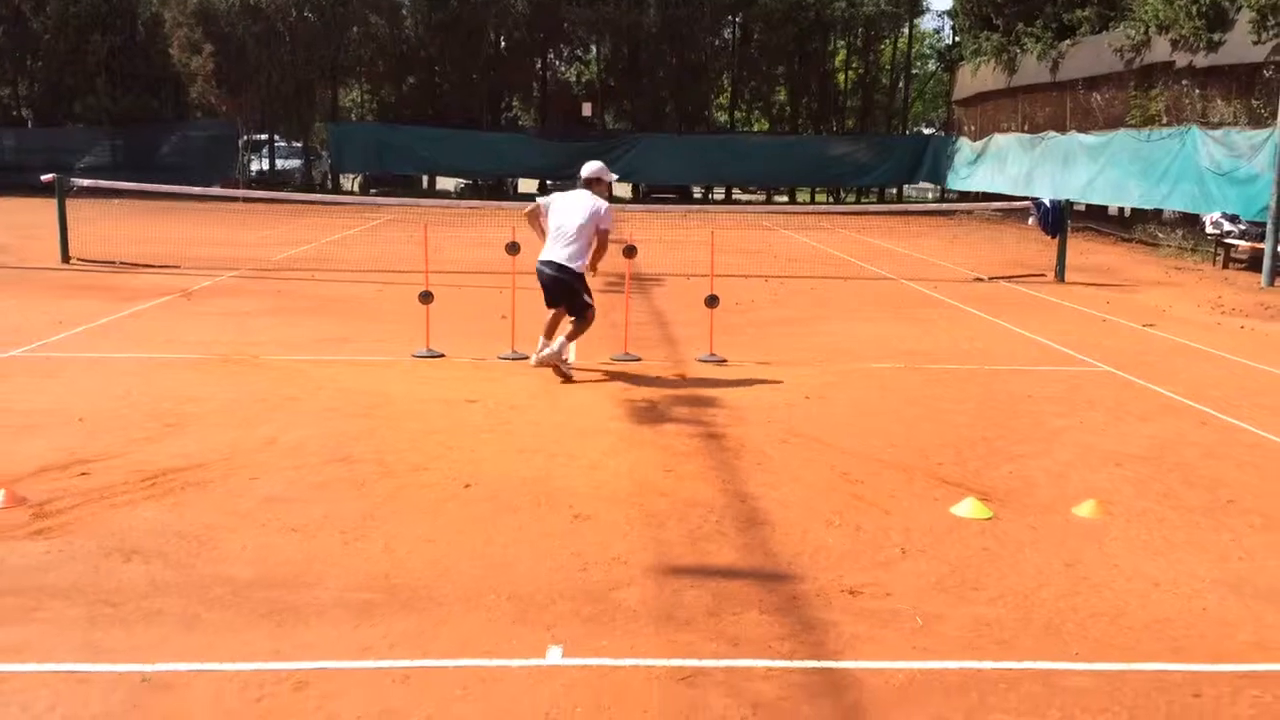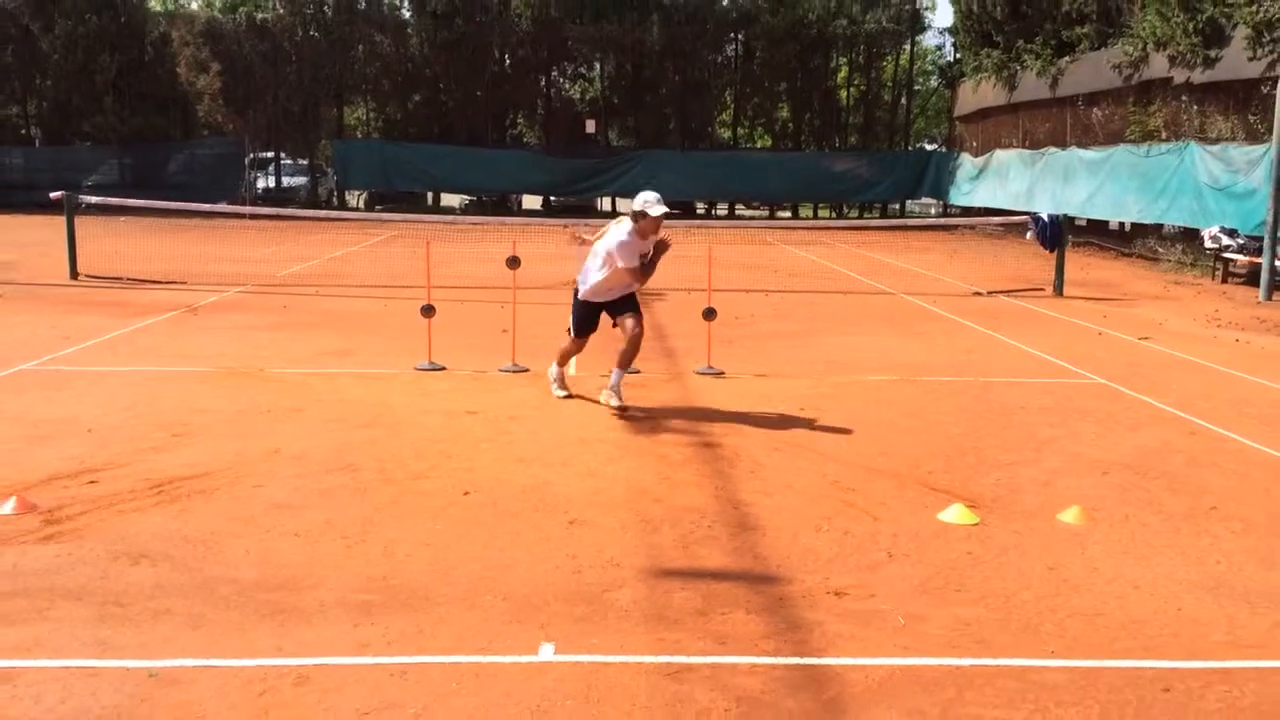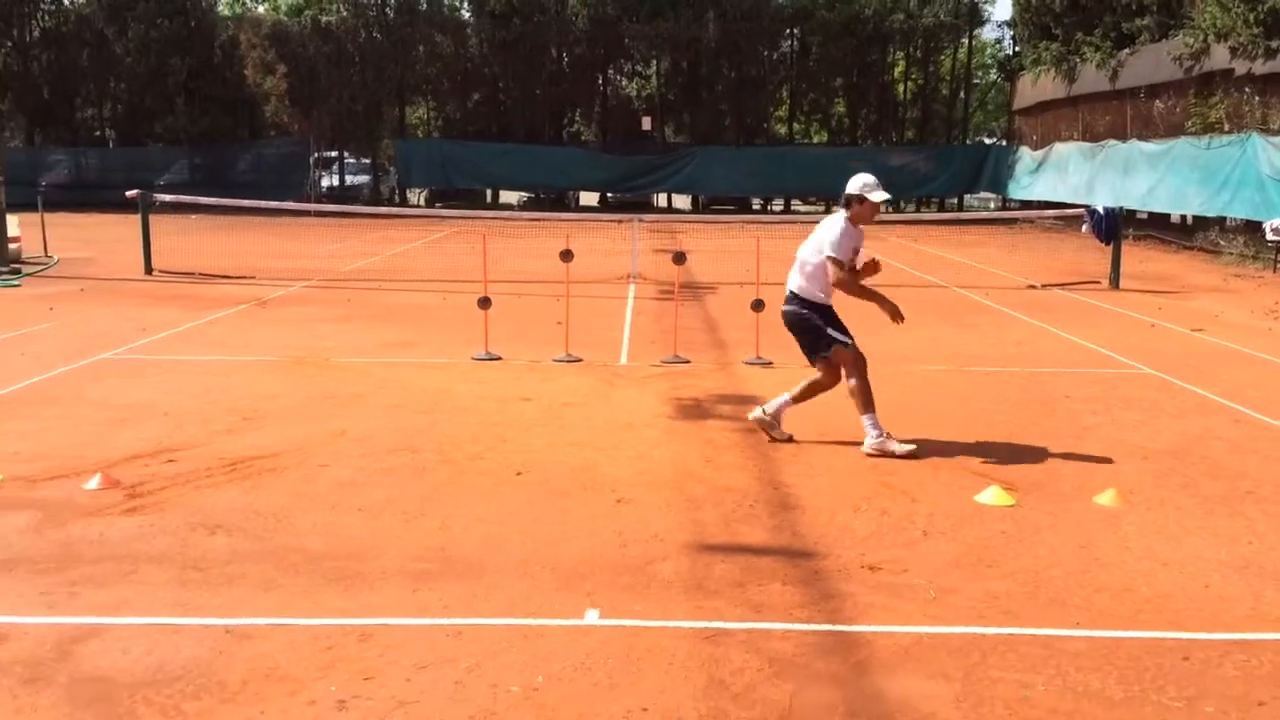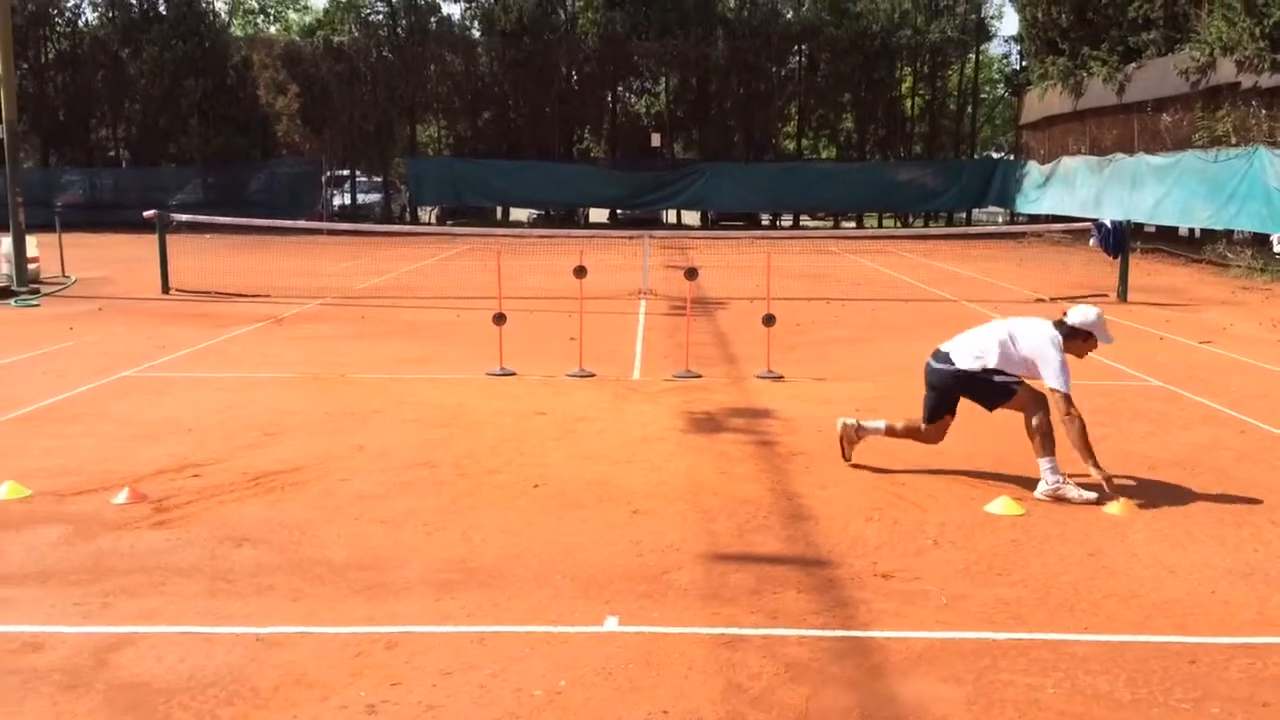
dt=0.5s
person 1, frame 1
left shoulder: (560, 197)
right shoulder: (603, 207)
left elbow: (529, 212)
right elbow: (602, 244)
left wrist: (544, 233)
right wrist: (592, 264)
left hip: (544, 265)
right hip: (569, 271)
left knee: (560, 309)
right knee: (586, 316)
left ankle: (543, 351)
right ankle: (553, 352)
person 1, frame 2
left shoulder: (651, 232)
right shoulder: (623, 240)
right elbow: (639, 279)
left wrist: (595, 240)
right wrist: (658, 253)
left hip: (622, 292)
right hip: (591, 292)
left knee: (635, 333)
right knee: (577, 345)
left ankle: (612, 389)
right ankle: (556, 373)
person 1, frame 3
left shoulder: (851, 227)
right shoulder: (838, 229)
left elbow: (847, 269)
right elbow: (837, 278)
left wrist: (867, 268)
right wrist: (882, 301)
left hip: (806, 306)
right hip: (805, 305)
left knee: (830, 376)
right knee: (856, 362)
left ankle: (768, 412)
right ankle: (876, 438)
person 1, frame 4
left shoulder: (1039, 325)
right shoulder: (1052, 352)
left elbow: (995, 329)
right elbow: (1069, 413)
right wrist: (1093, 466)
left hip: (941, 360)
right hip: (961, 368)
left knee: (929, 433)
right knee: (1036, 403)
left ankle: (857, 428)
right ankle: (1051, 481)
